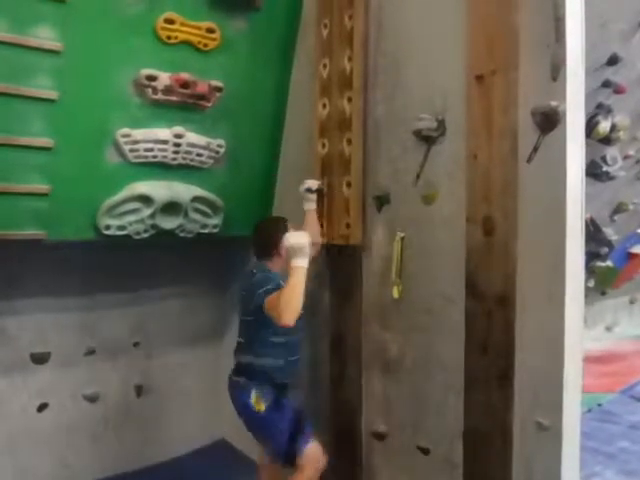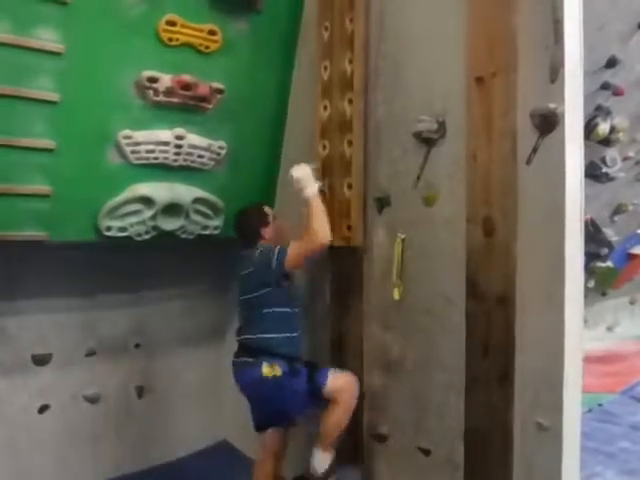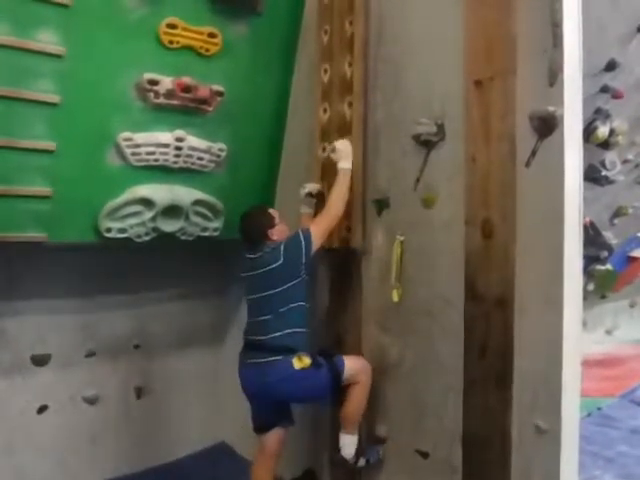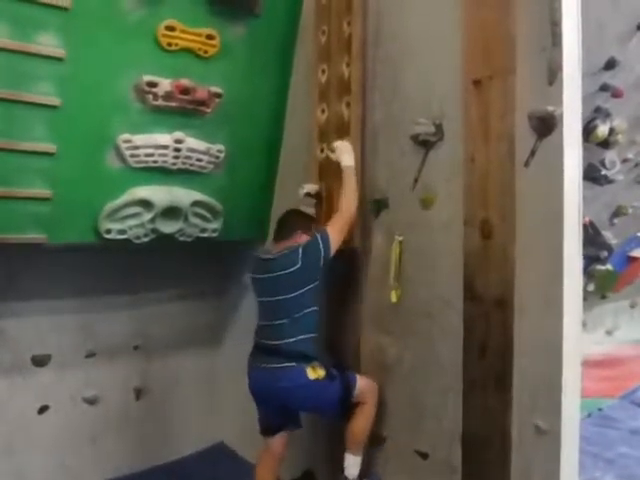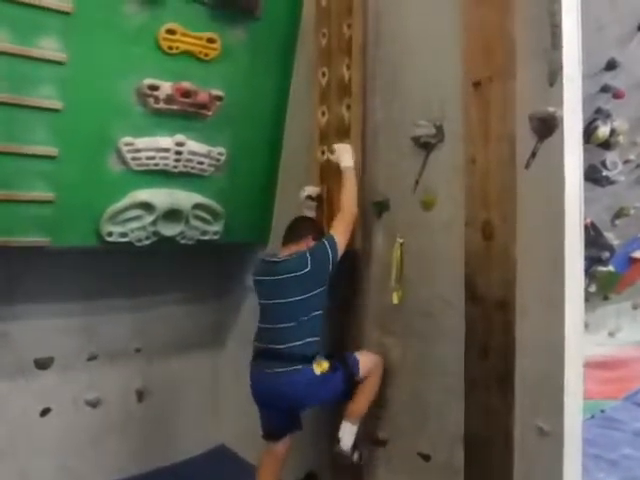
dt=0.4s
person 1, frame 1
left shoulder: (268, 272)
right shoulder: (266, 281)
left elbow: (312, 244)
right elbow: (286, 317)
left wrist: (310, 204)
right wrist: (299, 262)
left hip: (268, 387)
right hip: (259, 390)
left knee: (281, 454)
person 1, frame 2
left shoulder: (261, 262)
right shoulder: (264, 259)
left elbow: (303, 246)
right elbow: (321, 239)
left wrist: (308, 201)
right wrist: (310, 189)
left hip: (254, 369)
right hip: (265, 369)
left knee: (273, 444)
right knee: (346, 386)
person 1, frame 3
left shoulder: (253, 262)
right shoulder: (284, 255)
right elbow: (333, 213)
left wrist: (306, 207)
right wrist: (345, 163)
left hip: (252, 371)
right hip: (281, 369)
left knee: (269, 446)
right knee: (360, 369)
right ankle: (349, 448)
person 1, frame 4
left shoulder: (260, 264)
right shoulder: (304, 259)
right elbow: (346, 214)
left wrist: (304, 207)
right wrist: (347, 161)
left hip: (261, 373)
right hip: (293, 375)
left knee: (273, 447)
right knee: (368, 391)
person 1, frame 5
left shoulder: (263, 268)
right shoulder: (313, 263)
right elbow: (347, 215)
left wrist: (305, 210)
right wrist: (347, 163)
left hip: (262, 376)
right hip: (298, 377)
left knee: (275, 449)
right knee: (372, 363)
right ankle: (346, 438)
